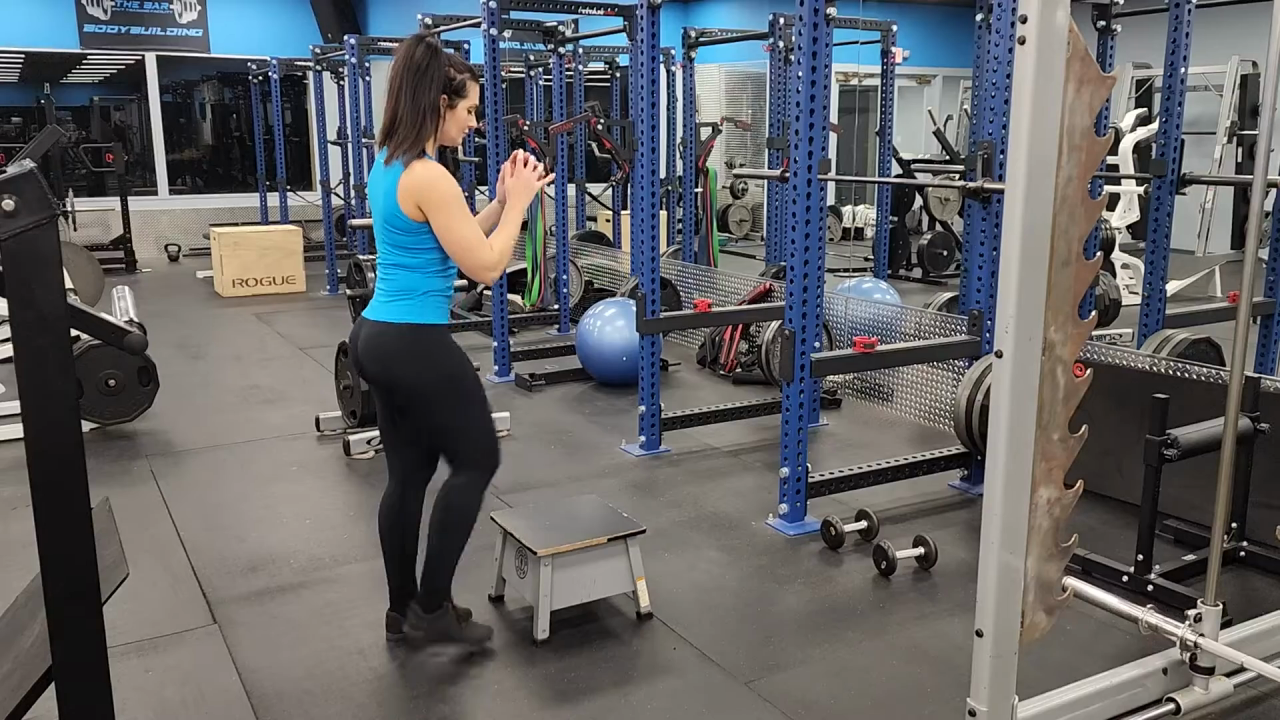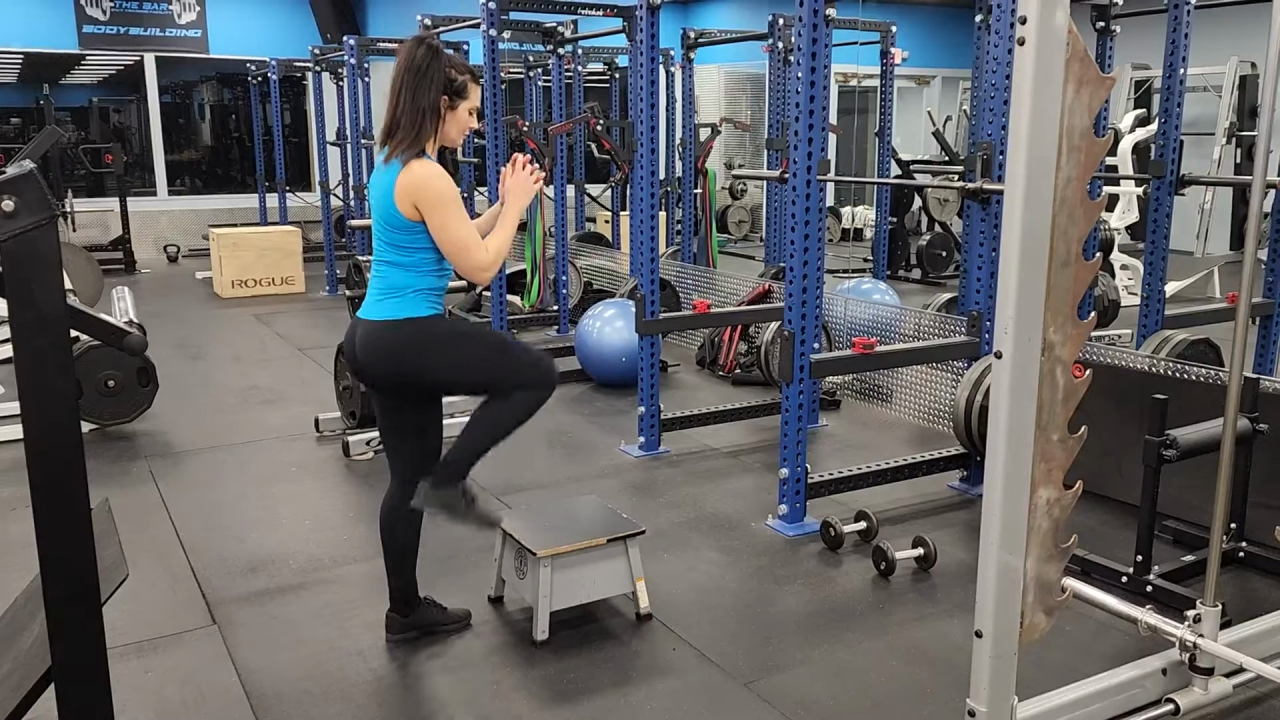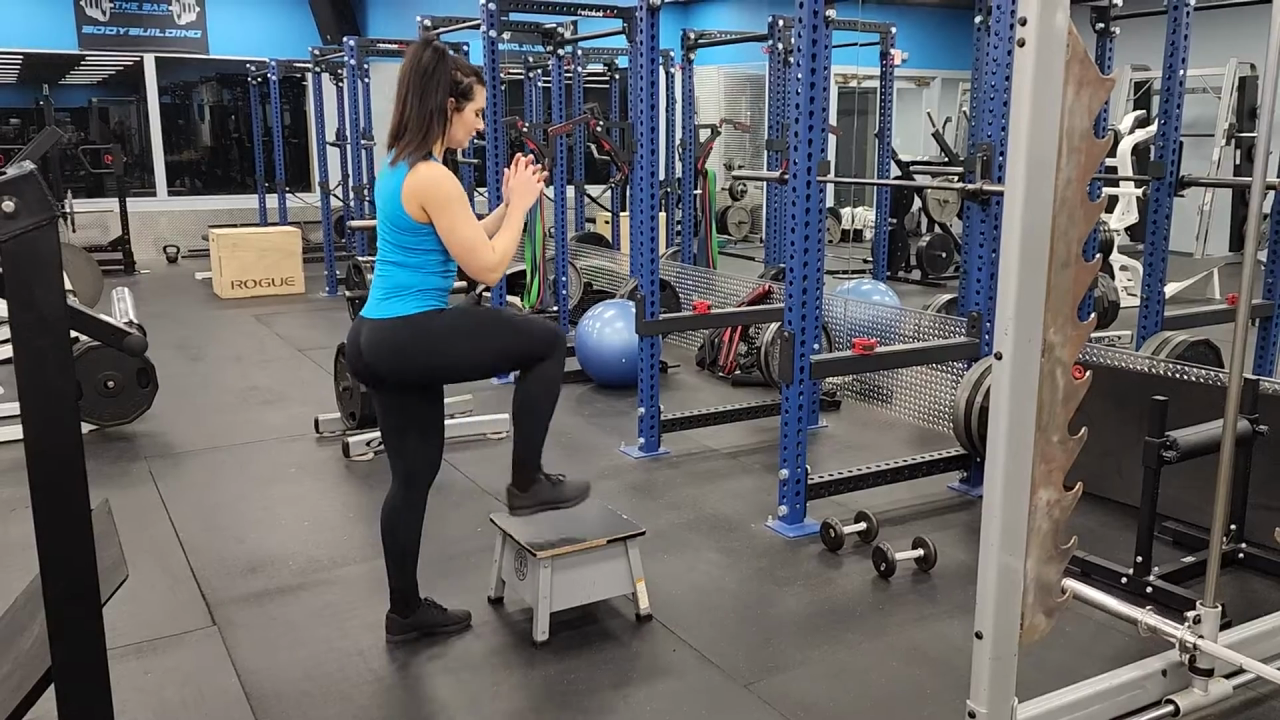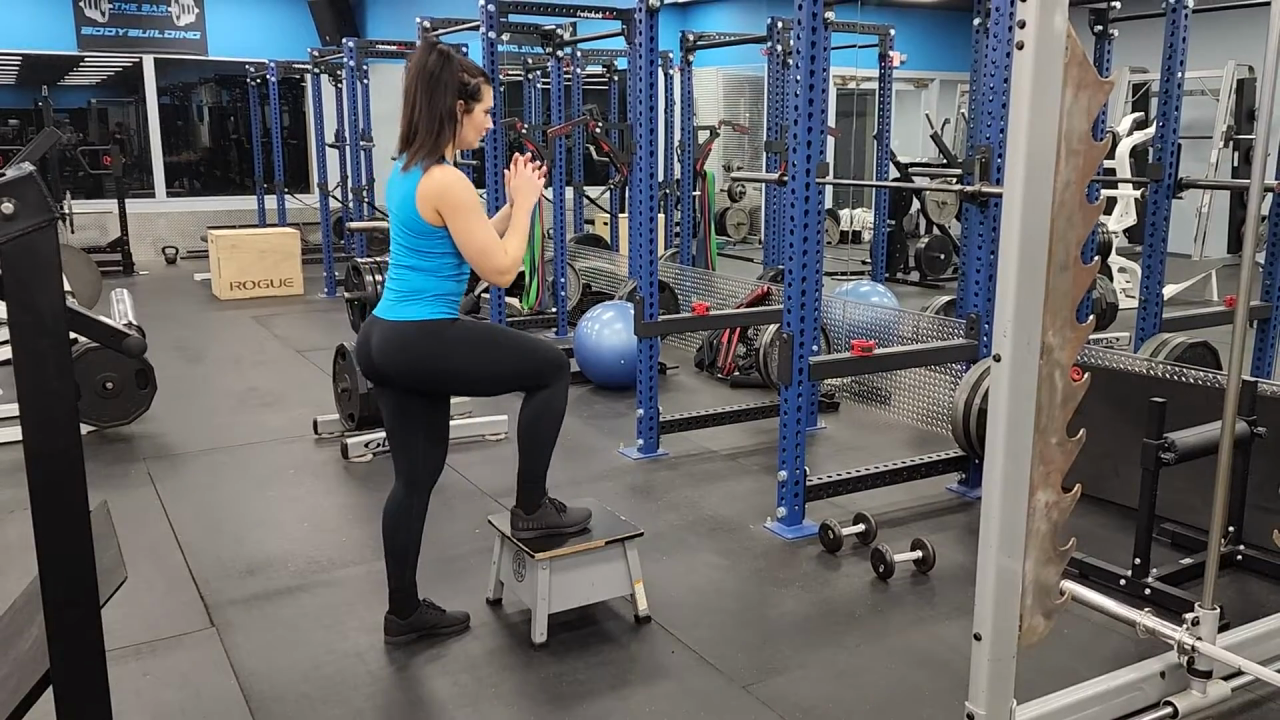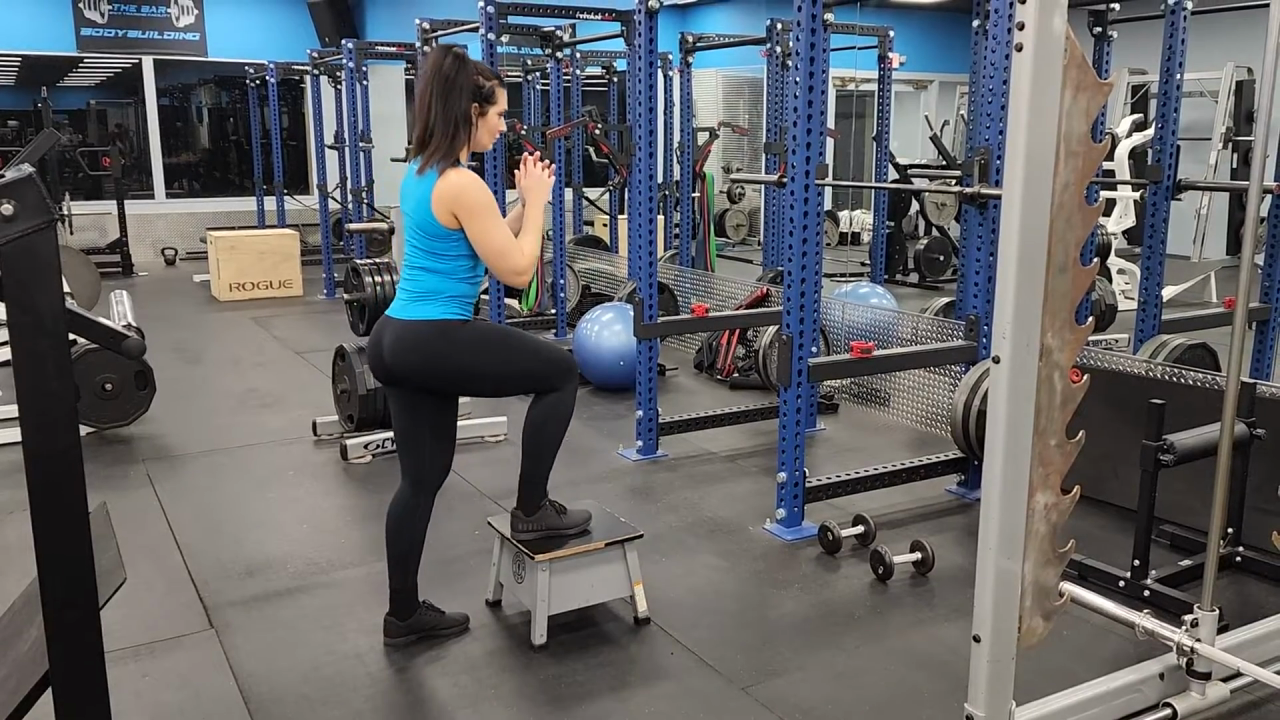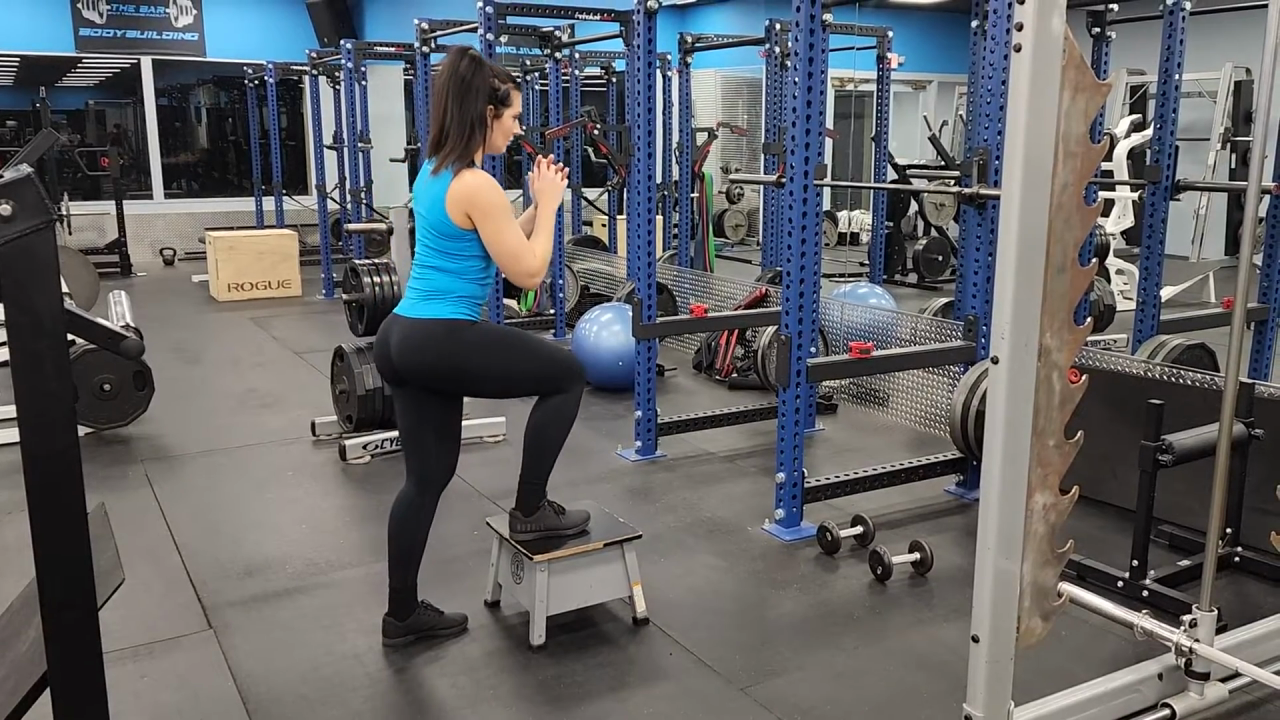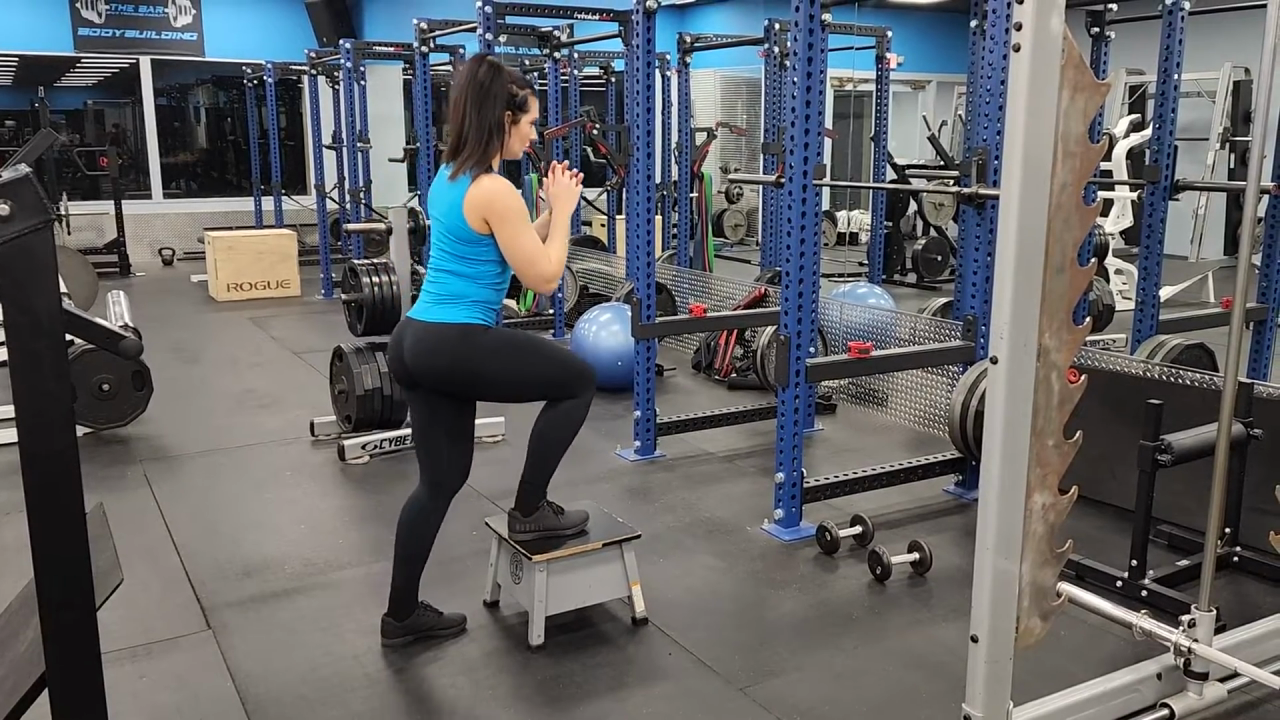
dt=0.2s
person 1, frame 1
left shoulder: (388, 165)
right shoulder: (428, 177)
right elbow: (485, 266)
left wrist: (499, 202)
right wrist: (519, 204)
left hip: (378, 336)
right hip: (415, 344)
left knee: (407, 477)
right knee: (476, 464)
left ankle: (405, 609)
right ankle: (433, 610)
person 1, frame 2
left shoulder: (391, 164)
right shoulder: (426, 177)
left elbow: (450, 244)
right elbow: (479, 267)
left wrist: (501, 204)
right wrist: (515, 206)
left hip: (373, 337)
right hip: (408, 338)
left knee: (409, 474)
right knee: (535, 373)
left ankle: (406, 610)
right ankle: (449, 481)
person 1, frame 3
left shoulder: (398, 166)
right shoulder: (433, 178)
left elbow: (458, 246)
right elbow: (487, 268)
left wrist: (507, 206)
right wrist: (520, 206)
left hip: (375, 339)
right hip: (411, 338)
left knee: (412, 474)
right knee: (547, 342)
left ankle: (406, 611)
right ankle: (526, 482)
person 1, frame 4
left shoulder: (406, 169)
right shoulder: (446, 182)
right elbow: (500, 270)
left wrist: (513, 205)
right wrist: (523, 205)
left hip: (385, 341)
right hip: (423, 342)
left knee: (415, 477)
right knee: (551, 369)
left ankle: (404, 612)
right ankle: (531, 507)
person 1, frame 5
left shoulder: (420, 170)
right shoulder: (462, 184)
right elbow: (515, 271)
left wrist: (524, 205)
right wrist: (536, 203)
left hip: (396, 340)
right hip: (435, 342)
left knee: (421, 478)
right knee: (561, 372)
left ankle: (403, 613)
right ankle: (532, 509)
person 1, frame 6
left shoulder: (433, 172)
right shoulder: (476, 186)
right elbow: (528, 272)
left wrist: (534, 205)
right wrist: (548, 206)
left hip: (403, 339)
right hip: (443, 342)
left knee: (426, 478)
right knee: (567, 375)
left ankle: (402, 613)
right ankle: (530, 509)
person 1, frame 7
left shoulder: (449, 176)
right shoulder: (493, 191)
right elbow: (543, 278)
left wrist: (551, 213)
right wrist: (562, 212)
left hip: (416, 342)
right hip: (457, 345)
left knee: (440, 480)
right knee: (576, 381)
left ankle: (402, 613)
right ankle: (529, 510)
